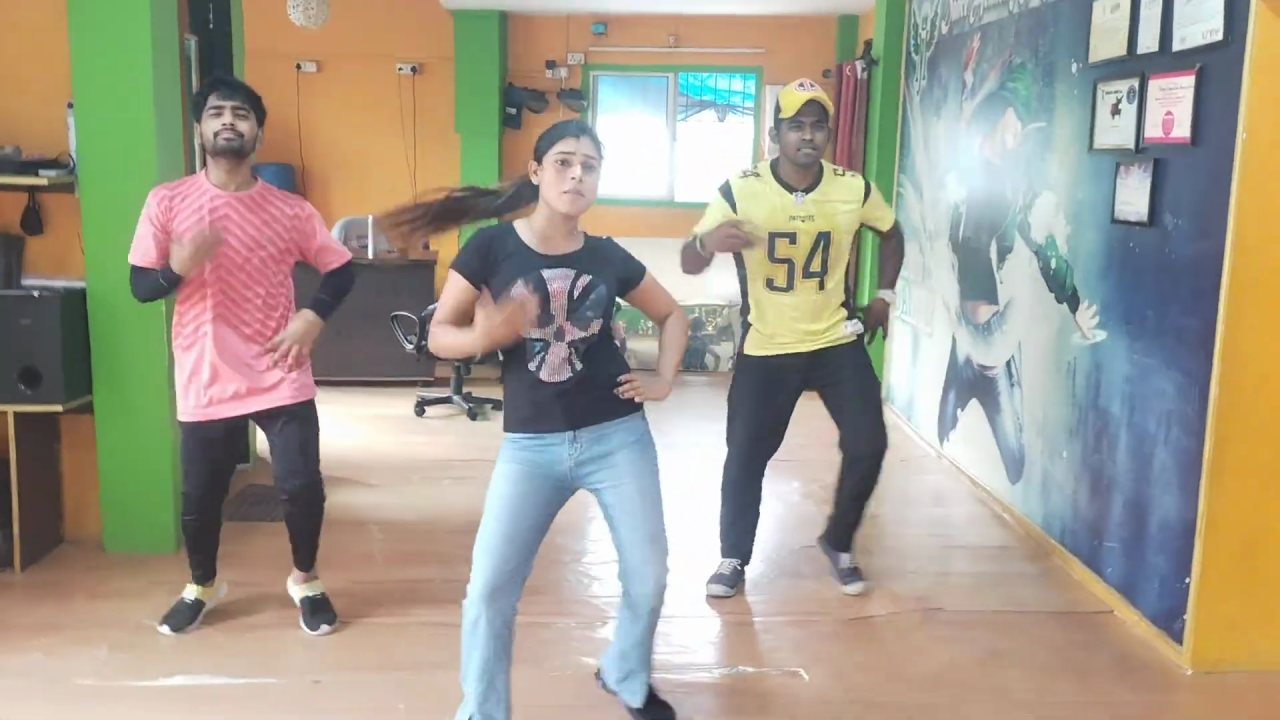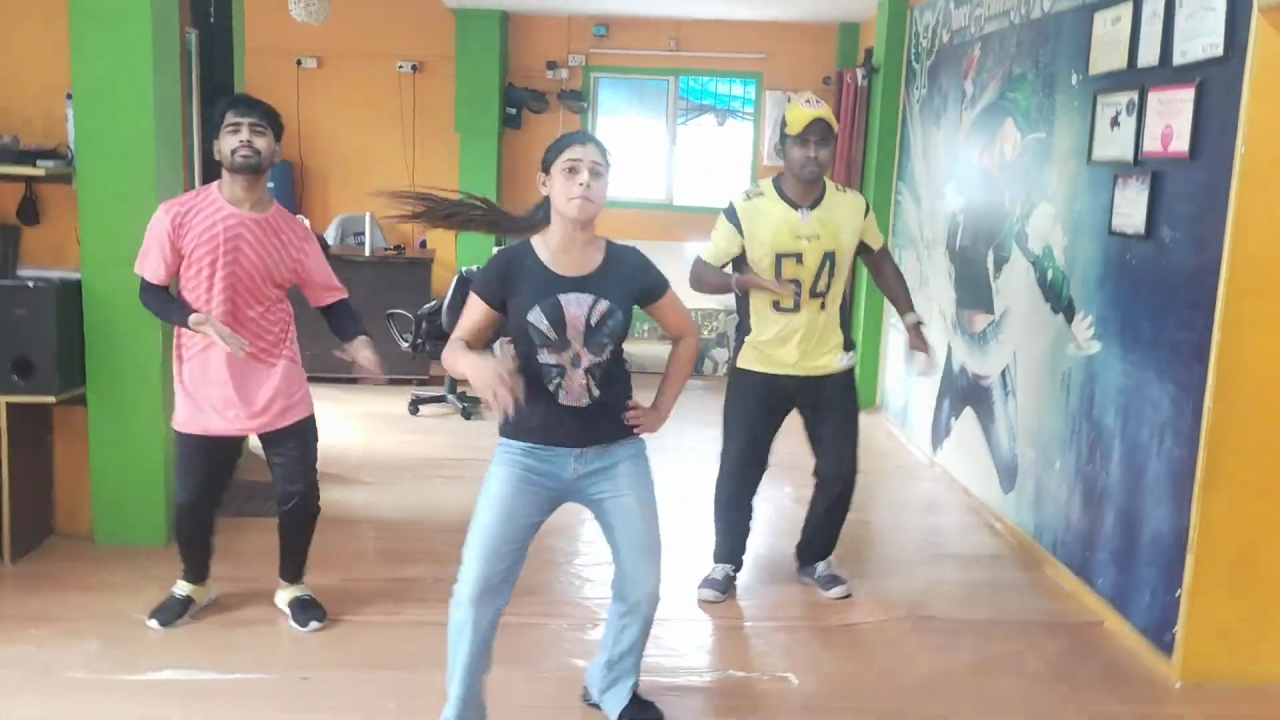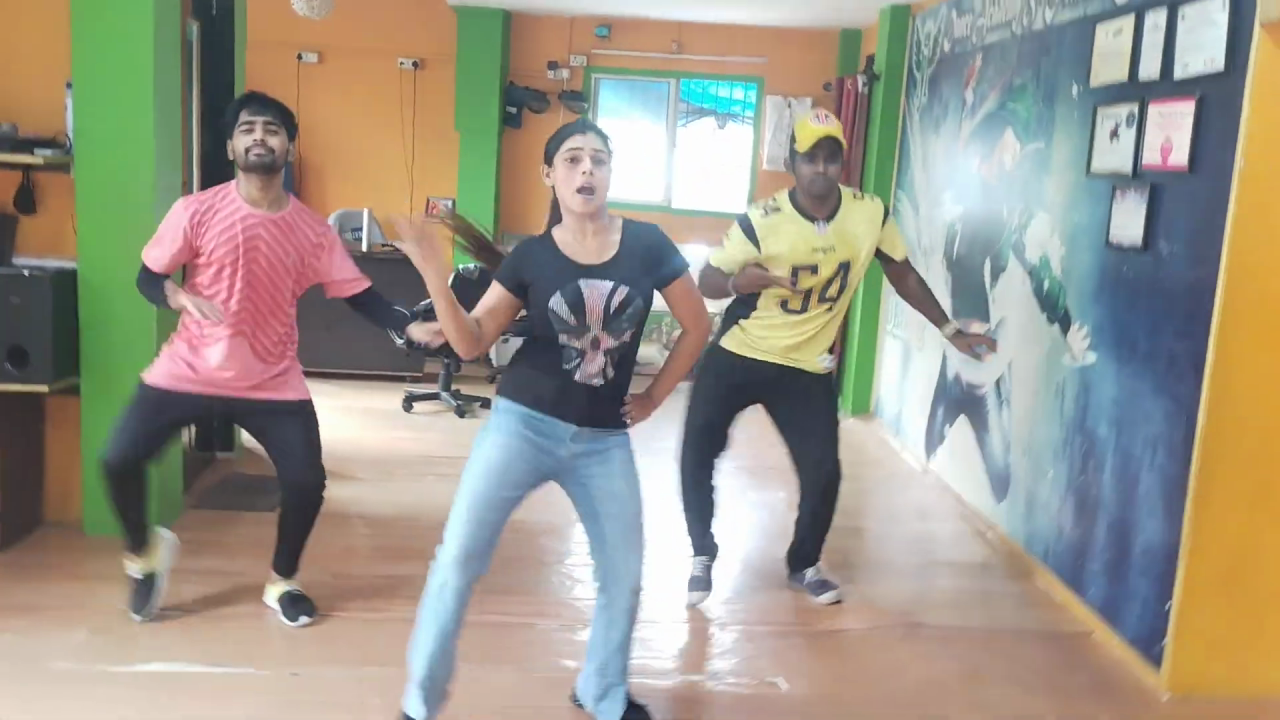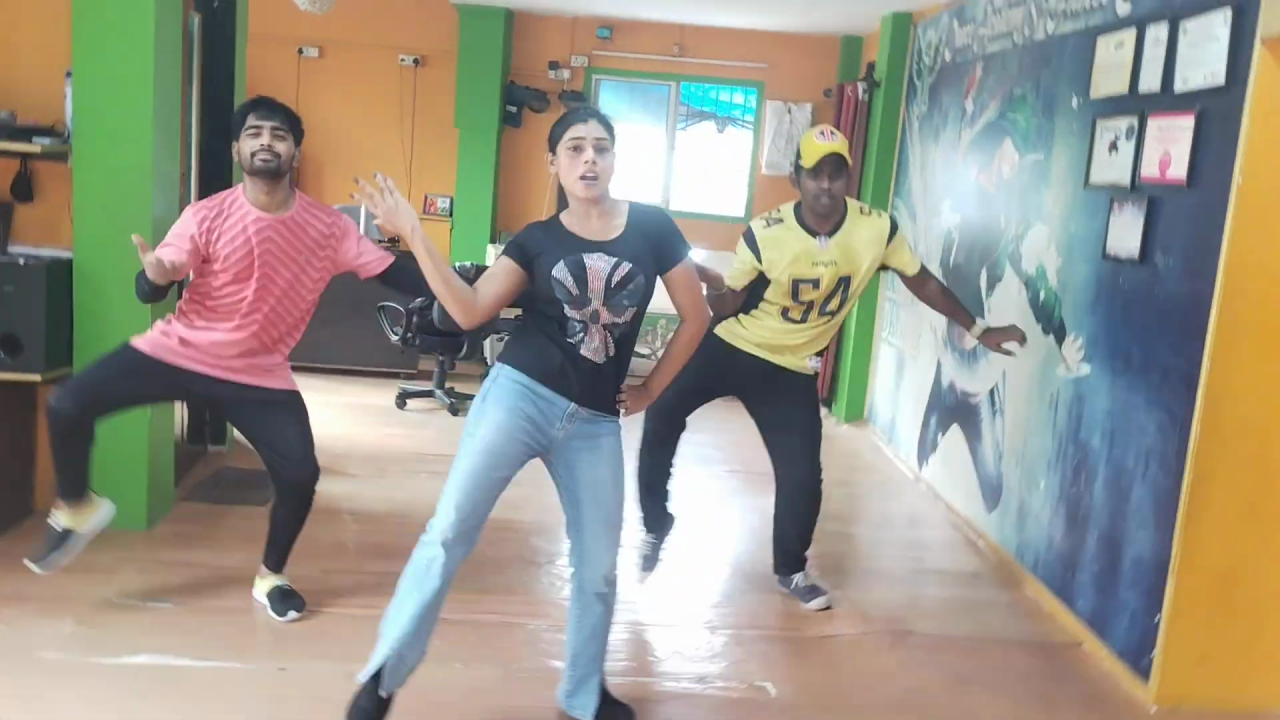
dt=0.1s
person 1, frame 1
left shoulder: (609, 255)
right shoulder: (491, 248)
left elbow: (672, 316)
right elbow: (438, 336)
left wrist: (660, 383)
right wrist: (484, 332)
left hip: (616, 437)
right hip: (532, 444)
left knee: (648, 579)
right knee: (491, 586)
person 1, frame 2
left shoulder: (629, 266)
right shoulder: (509, 267)
left elbow: (687, 335)
right elbow: (455, 350)
left wrist: (661, 410)
right wrist: (480, 371)
left hip: (614, 454)
right hip: (528, 455)
left knee: (642, 587)
right knee: (476, 588)
person 1, frame 3
left shoulder: (649, 245)
right shoulder: (529, 257)
left elbow: (696, 322)
right elbow: (471, 341)
left wrist: (658, 396)
right wrist: (436, 279)
left hip: (603, 435)
right hip: (524, 420)
left knee: (625, 575)
right knee: (460, 555)
person 1, frame 4
left shoulder: (653, 227)
right shoulder: (536, 239)
left elbow: (696, 313)
right elbow: (471, 312)
left wrist: (651, 391)
right wrist: (415, 234)
left hip: (594, 421)
right hip: (520, 395)
left knee: (599, 567)
right knee: (450, 531)
person 2, frame 1
left shoulder: (289, 210)
right shoulder: (167, 201)
left elbow: (340, 269)
right elbow: (140, 283)
left wrist: (314, 313)
right wrist: (177, 269)
left hip: (280, 377)
right hip: (205, 378)
left knee: (303, 486)
right knee: (201, 494)
left ankle: (306, 579)
right ankle: (202, 586)
person 2, frame 2
left shoulder: (292, 231)
right shoulder: (178, 215)
left elbow: (331, 299)
right elbow: (151, 290)
left wrist: (359, 339)
right wrist: (195, 320)
left hip: (279, 392)
right hip: (205, 390)
left knee: (300, 498)
right knee: (192, 503)
left ankle: (292, 587)
right ankle: (192, 583)
person 2, frame 3
left shoulder: (313, 228)
right shoulder: (194, 211)
left elbow: (357, 292)
right elbow: (148, 277)
left wrist: (410, 327)
right wrist: (174, 292)
left hip: (270, 377)
right hip: (192, 363)
left knee: (304, 482)
right knee: (119, 459)
left ankle: (282, 582)
right ankle: (146, 549)
person 2, frame 4
left shoulder: (326, 225)
right shoulder: (205, 216)
left elbow: (389, 270)
right elbow: (150, 292)
right wrist: (155, 274)
left hip: (260, 371)
right hip: (181, 348)
left knee: (300, 475)
right knee: (68, 402)
left ankle: (271, 576)
right ankle: (76, 508)
person 3, frame 1
left shoulder: (854, 187)
right shoulder: (740, 189)
left elbow: (891, 236)
right elbow: (690, 260)
left wrist: (883, 294)
right wrist: (717, 238)
left hip: (838, 341)
right hip: (766, 348)
left knee: (868, 443)
right knee: (746, 457)
left ankle: (838, 547)
right ankle: (734, 558)
person 3, frame 2
left shoulder: (853, 205)
right shoulder: (746, 209)
left elbow: (881, 261)
right elbow: (699, 276)
left wrist: (910, 320)
right wrist: (739, 277)
left hip: (829, 367)
right hip: (760, 367)
left knee: (839, 472)
right knee: (740, 467)
left ankle: (814, 559)
right ankle: (726, 562)
person 3, frame 3
left shoulder: (872, 214)
right shoulder: (760, 221)
left elbow: (901, 273)
right elbow: (707, 282)
left wrist: (947, 327)
right wrist: (736, 281)
left hip: (806, 369)
right hip: (740, 354)
left knee: (821, 472)
right knee: (697, 452)
left ankle: (803, 566)
right ankle: (703, 555)
person 3, frame 4
left shoulder: (877, 228)
right shoulder: (764, 232)
left elbow: (922, 281)
right elbow: (719, 301)
left wrist: (977, 329)
right wrist: (712, 283)
left hip: (791, 370)
right hip: (730, 346)
left knee: (802, 477)
right knee: (661, 418)
left ankle: (791, 570)
right ankle: (656, 526)
person 4, frame 1
left shoulder: (1028, 190)
right shoulder: (969, 179)
left elbow: (1051, 254)
left wrist: (1076, 307)
left hip: (999, 331)
right hip: (965, 327)
left knee: (1009, 440)
right knee: (945, 429)
person 4, frame 2
left shoulder: (1025, 200)
right shoulder: (967, 188)
left elbow: (1047, 265)
left wrist: (1072, 319)
left hip: (994, 341)
right hip: (961, 335)
left knee: (1002, 449)
right knee: (939, 436)
person 4, frame 3
left shoulder: (1024, 215)
right shoulder: (968, 198)
left elbow: (1045, 274)
left wrist: (1068, 330)
left hip: (990, 354)
right hip: (956, 348)
left knee: (995, 454)
right knee: (932, 443)
person 4, frame 4
left shoulder: (1021, 222)
right shoulder: (965, 204)
left elbow: (1040, 286)
left wrist: (1063, 341)
left hip: (984, 364)
right hip: (951, 354)
left knee: (988, 470)
right knee: (925, 452)
